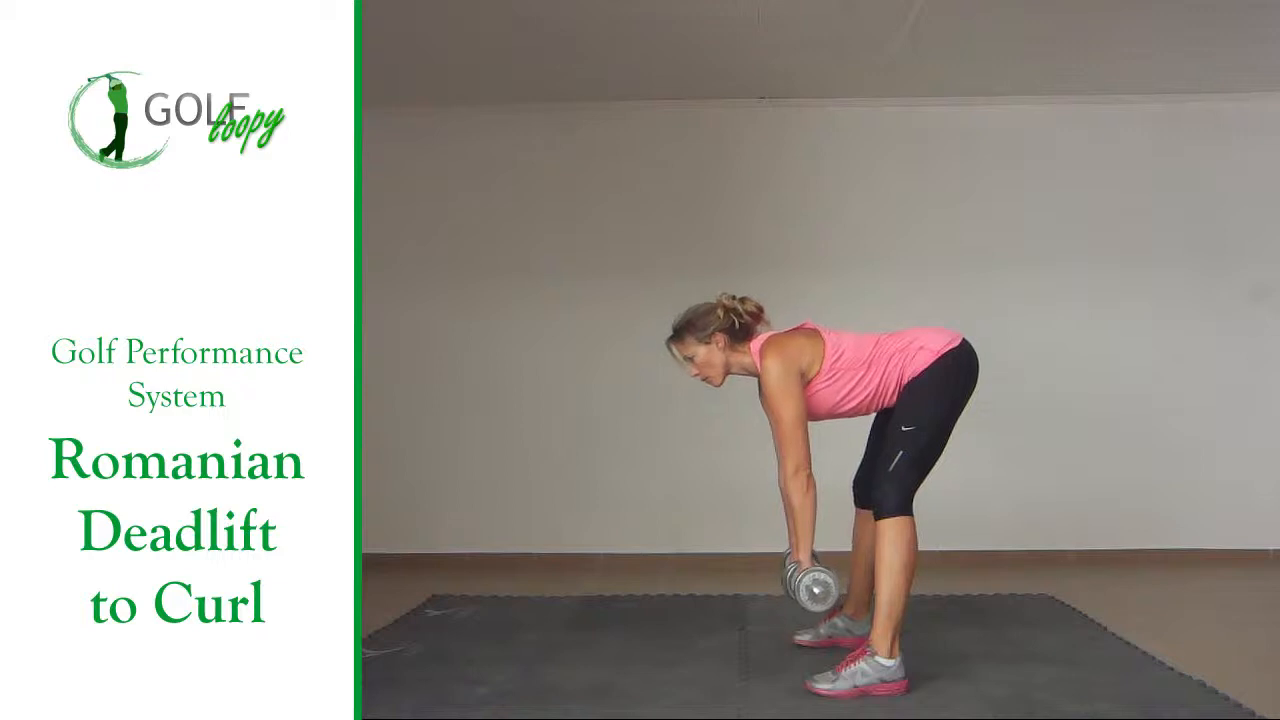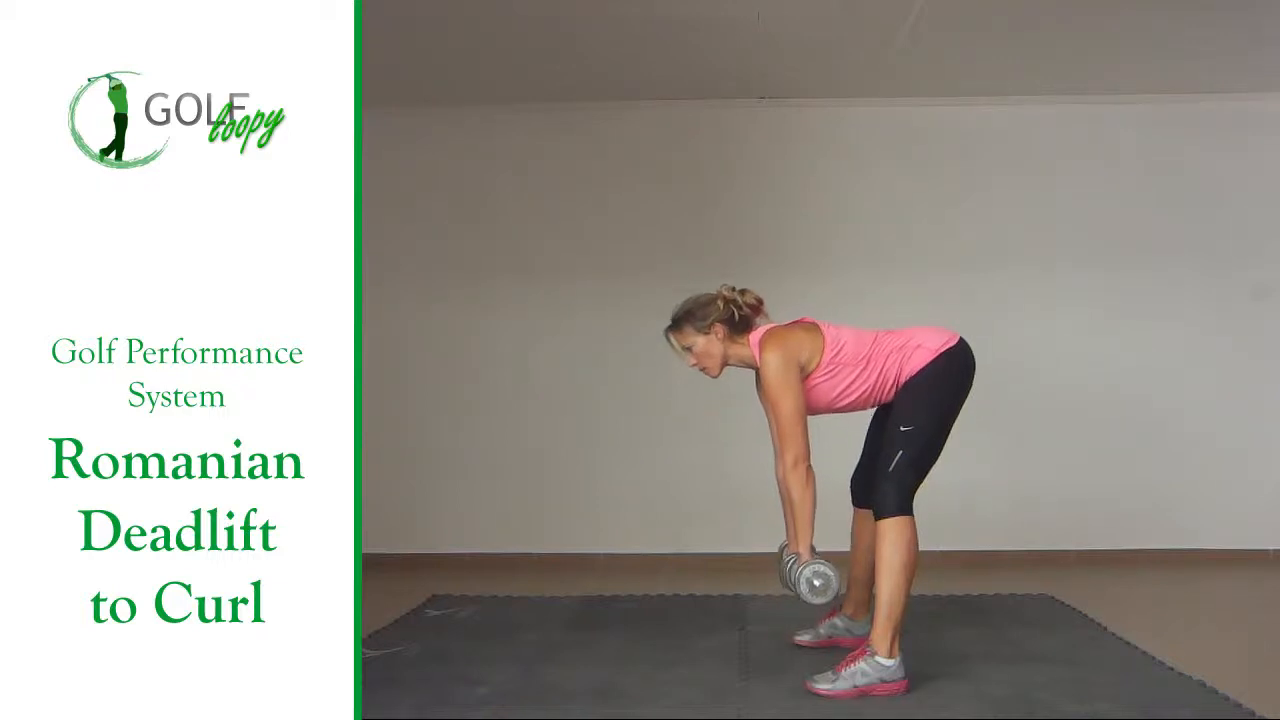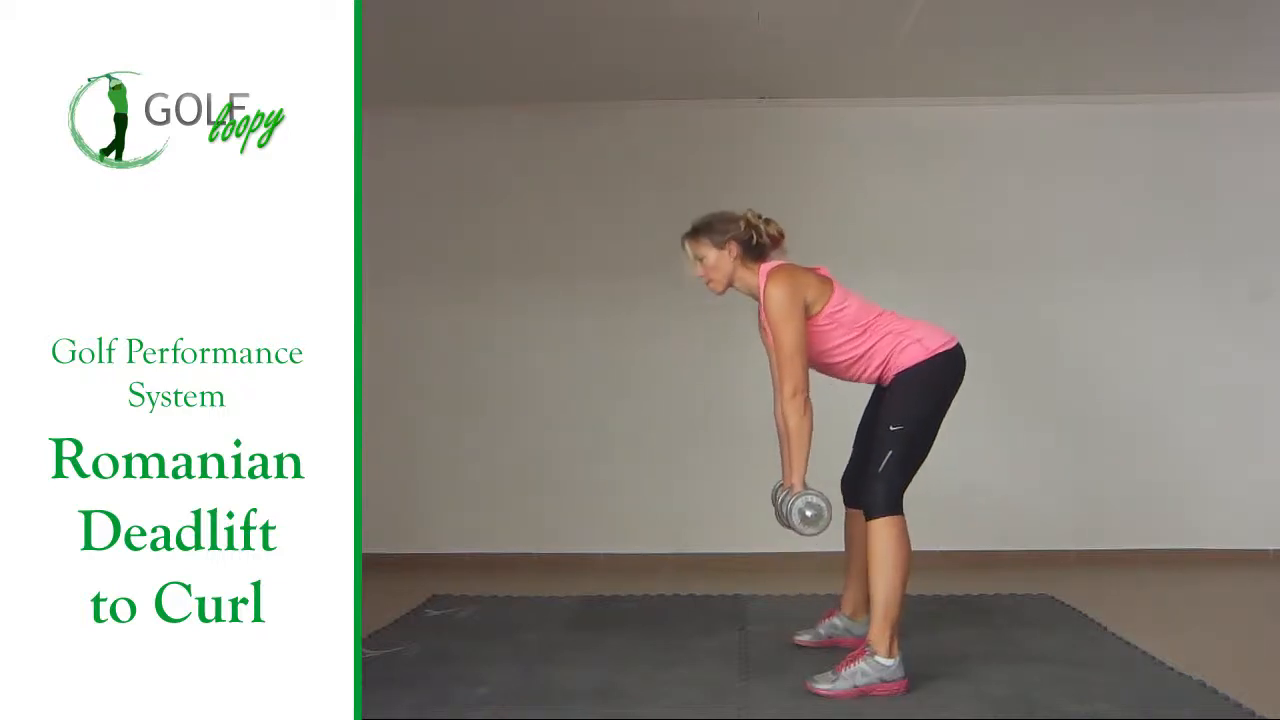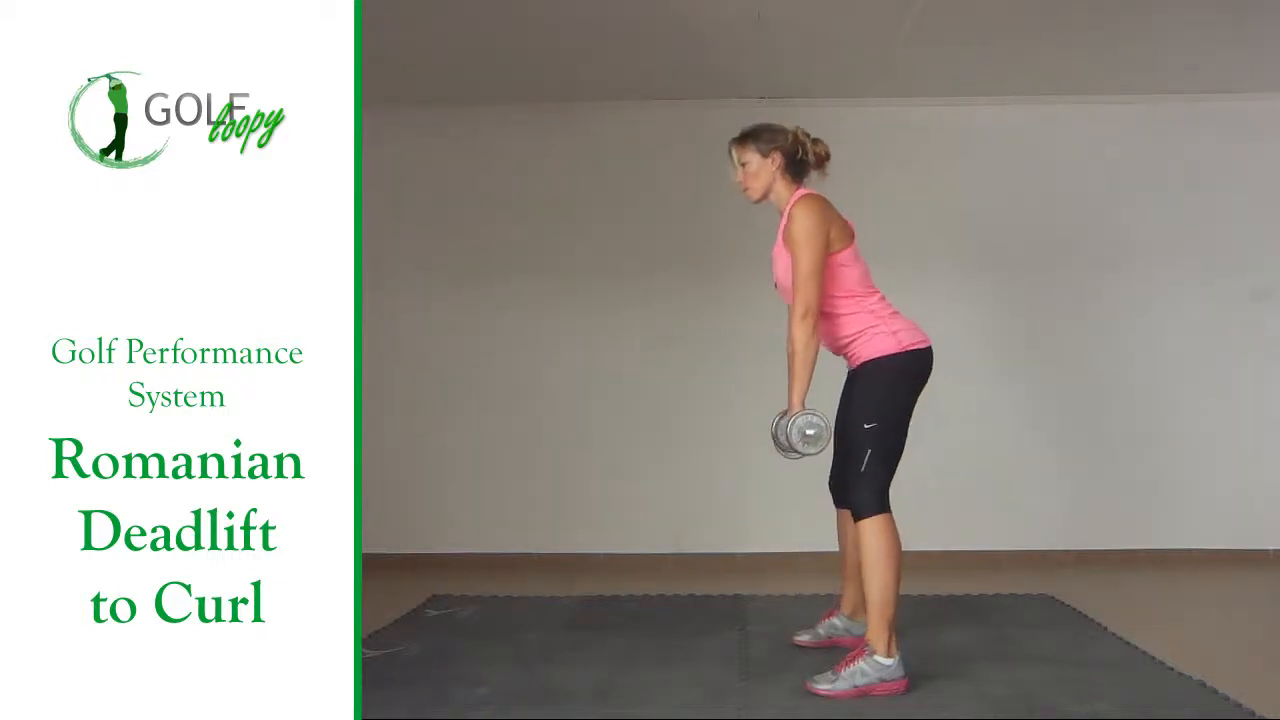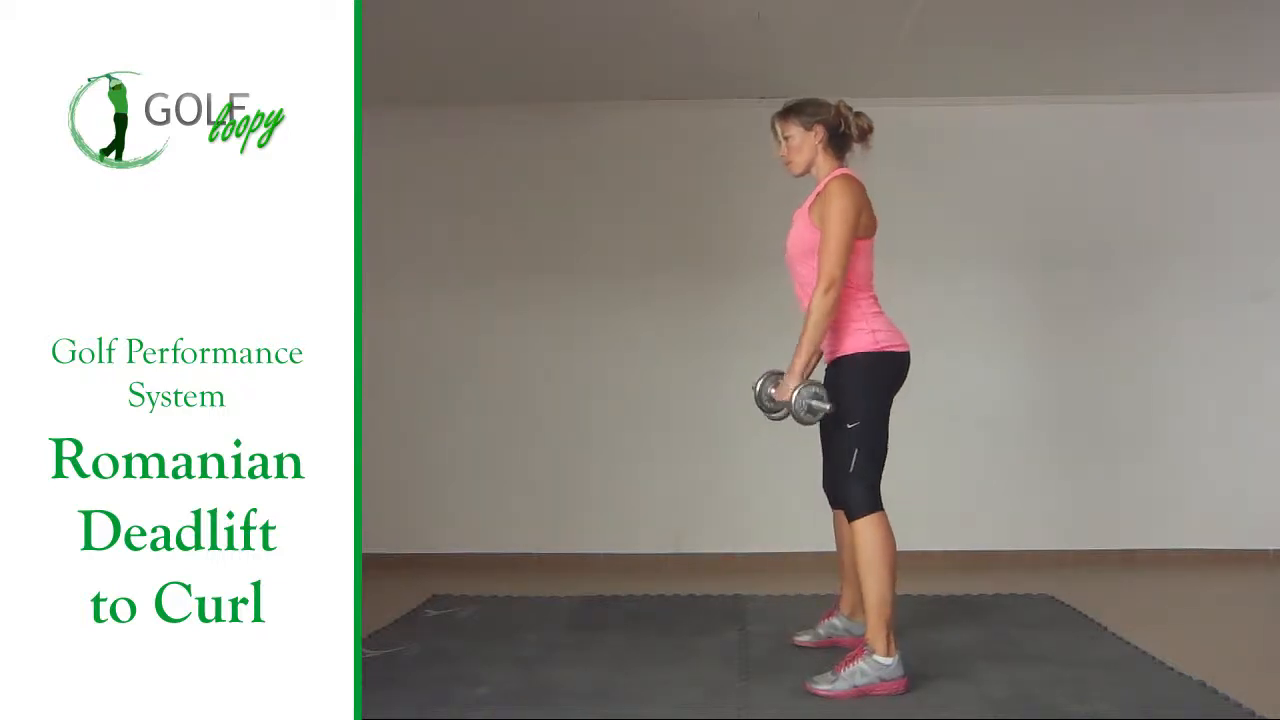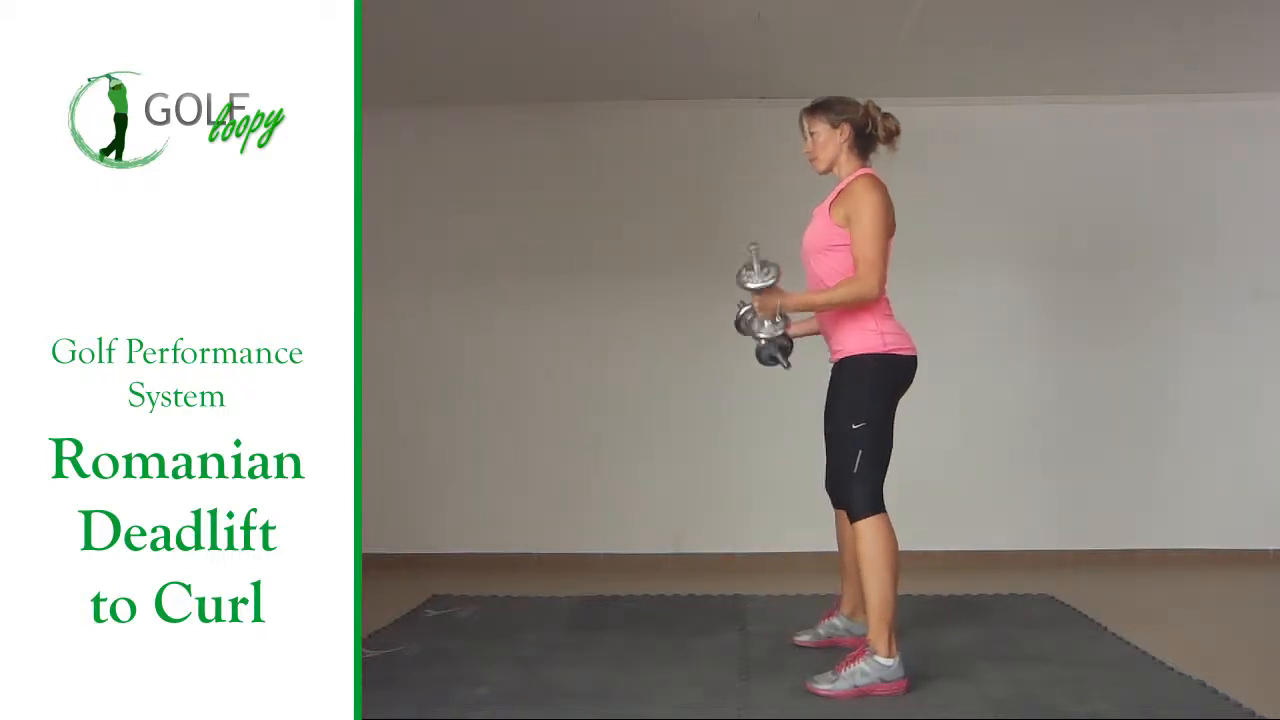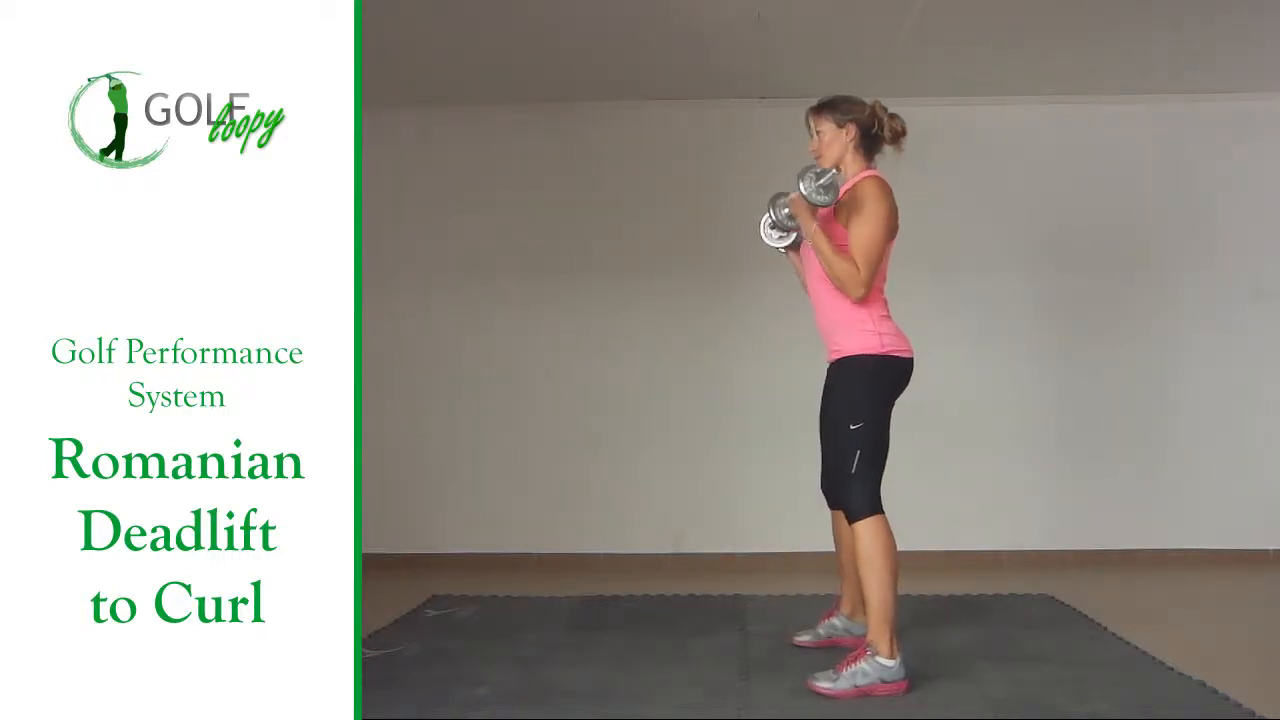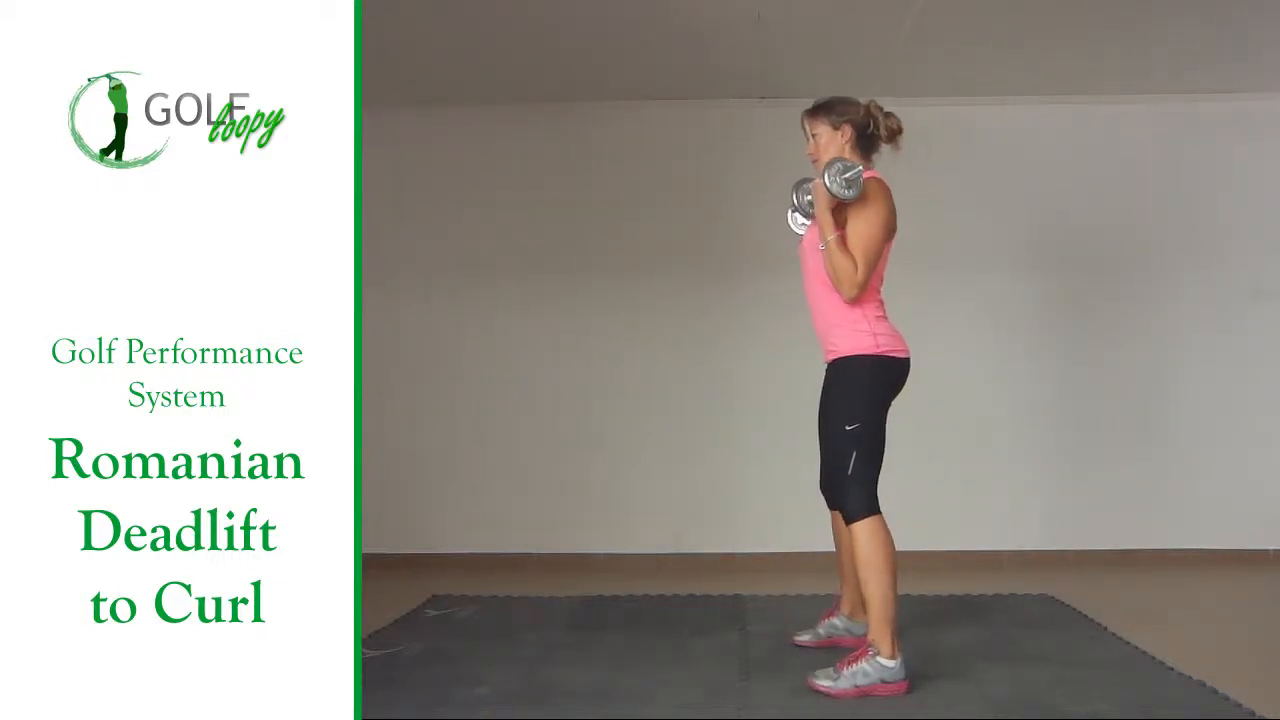
dt=0.4s
person 1, frame 1
left shoulder: (775, 359)
right shoulder: (769, 372)
left elbow: (799, 472)
right elbow: (788, 470)
left wrist: (804, 557)
right wrist: (796, 549)
left hip: (941, 364)
right hip: (918, 374)
left knee: (889, 494)
right knee: (868, 489)
left ankle: (884, 661)
right ankle: (854, 619)
person 1, frame 2
left shoulder: (775, 352)
right shoulder: (765, 367)
left elbow: (799, 465)
right elbow: (784, 463)
left wrist: (804, 550)
right wrist: (794, 541)
left hip: (938, 364)
right hip: (914, 375)
left knee: (889, 494)
right knee: (865, 490)
left ankle: (884, 661)
right ankle: (853, 618)
person 1, frame 3
left shoulder: (780, 284)
right shoulder: (767, 299)
left elbow: (798, 396)
right elbow: (784, 398)
left wrist: (798, 482)
right wrist: (788, 477)
left hip: (928, 363)
right hip: (906, 369)
left knee: (878, 495)
right knee: (856, 489)
left ankle: (883, 660)
right ankle: (852, 617)
person 1, frame 4
left shoulder: (807, 211)
right shoulder: (793, 220)
left elbow: (807, 315)
right elbow: (800, 319)
left wrist: (797, 402)
right wrist: (794, 403)
left hip: (890, 358)
right hip: (873, 361)
left knee: (866, 495)
right knee: (845, 489)
left ankle: (883, 659)
right ankle: (853, 616)
person 1, frame 5
left shoulder: (841, 189)
right shoulder: (822, 197)
left elbow: (830, 288)
left wrist: (795, 371)
right wrist: (805, 370)
left hip: (866, 357)
right hip: (848, 359)
left knee: (859, 496)
right knee: (840, 490)
left ankle: (882, 658)
right ankle: (851, 616)
person 1, frame 6
left shoulder: (865, 189)
right shoulder: (843, 196)
left elbow: (868, 286)
left wrist: (793, 303)
right wrist: (794, 324)
left hip: (874, 359)
right hip: (854, 360)
left knee: (862, 495)
right knee: (843, 490)
left ankle: (882, 658)
right ankle: (852, 616)
person 1, frame 7
left shoulder: (870, 190)
right shoulder: (844, 195)
left elbow: (857, 285)
left wrist: (814, 227)
right wrist: (795, 243)
left hip: (870, 360)
right hip: (850, 360)
left knee: (860, 497)
right knee: (839, 490)
left ankle: (884, 658)
right ankle: (852, 616)
person 1, frame 8
left shoulder: (870, 192)
right shoulder: (845, 196)
left elbow: (851, 286)
left wrist: (825, 220)
right wrist: (811, 226)
left hip: (866, 360)
right hip: (847, 362)
left knee: (857, 497)
right knee: (838, 491)
left ankle: (885, 658)
right ankle: (851, 617)
